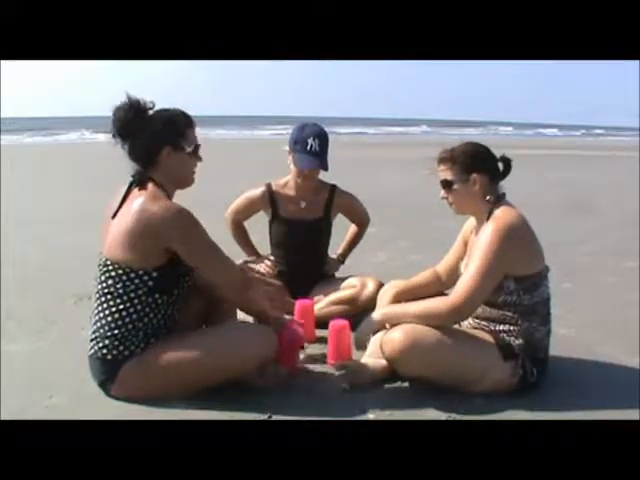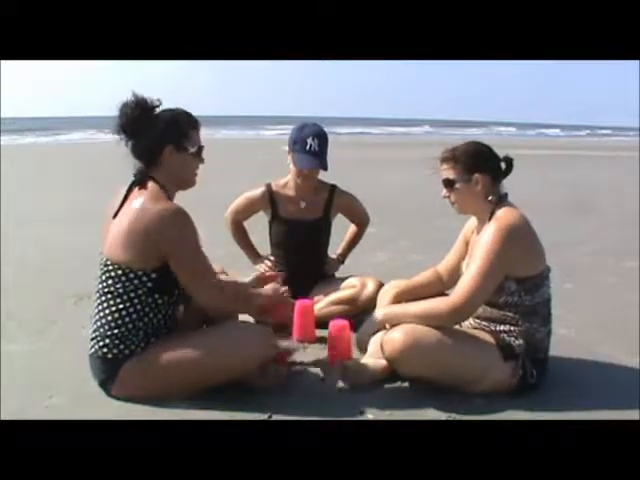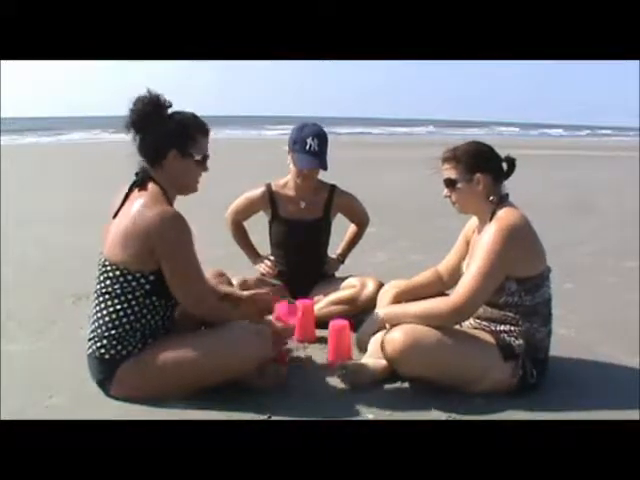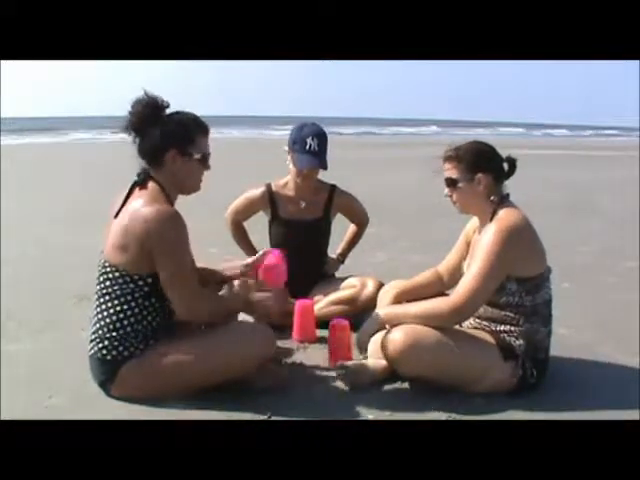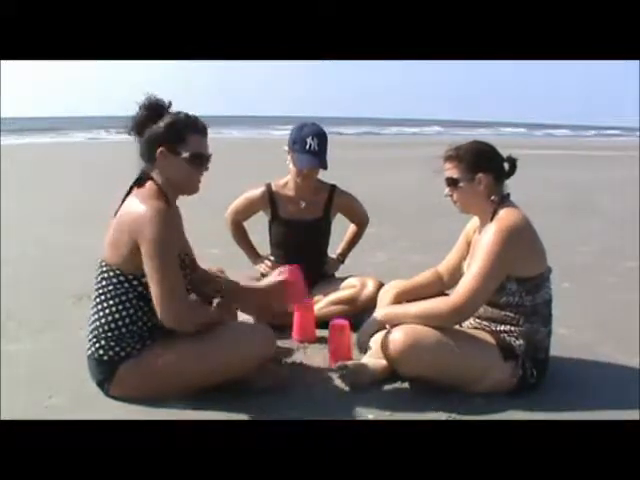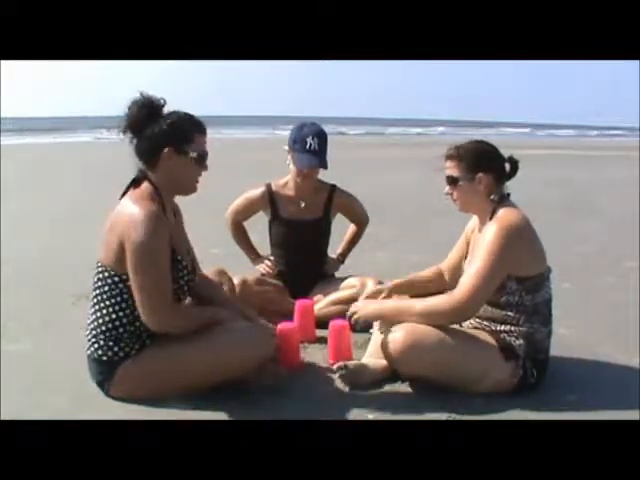
dt=0.2s
person 1, frame 1
left shoulder: (134, 197)
right shoulder: (168, 215)
right elbow: (236, 284)
right wrist: (274, 318)
left hip: (120, 351)
right hip: (128, 367)
left knee: (215, 284)
right knee: (262, 341)
person 1, frame 2
left shoulder: (135, 197)
right shoulder: (166, 215)
left elbow: (193, 281)
right elbow: (213, 299)
left wrist: (244, 289)
right wrist: (262, 299)
left hip: (122, 350)
right hip: (128, 367)
left knee: (219, 280)
right knee: (262, 341)
person 1, frame 3
left shoulder: (137, 198)
right shoulder: (164, 219)
left elbow: (189, 286)
right elbow: (199, 305)
left wrist: (239, 297)
right wrist: (252, 319)
left hip: (122, 350)
right hip: (126, 367)
left knee: (218, 280)
right knee: (259, 342)
person 1, frame 4
left shoulder: (140, 198)
right shoulder: (161, 217)
left elbow: (182, 281)
right elbow: (191, 308)
left wrist: (239, 270)
right wrist: (246, 302)
left hip: (124, 349)
right hip: (128, 367)
left knee: (222, 285)
right knee: (261, 341)
person 1, frame 5
left shoulder: (149, 202)
right shoulder: (154, 214)
left elbow: (194, 277)
right elbow: (174, 314)
left wrist: (253, 291)
right wrist: (221, 315)
left hip: (130, 347)
right hip: (126, 367)
left knee: (225, 290)
right knee: (260, 341)
person 1, frame 6
left shoulder: (166, 209)
right shoulder: (145, 217)
left elbow: (196, 281)
right elbow: (159, 318)
left wrist: (250, 319)
right wrist: (220, 315)
left hip: (137, 345)
right hip: (124, 366)
left knee: (219, 278)
right knee: (258, 343)
left ankle: (220, 365)
person 2, frame 1
left shoulder: (501, 227)
right shoulder: (479, 221)
left elbow: (457, 309)
right elbow: (441, 275)
left wrist: (384, 314)
right wrist: (395, 295)
left hip: (512, 357)
right hip: (483, 328)
left knee: (399, 341)
right knee: (391, 291)
left ankle: (381, 363)
right ankle: (375, 362)
person 2, frame 2
left shoulder: (503, 227)
right shoulder: (480, 221)
left elbow: (457, 309)
right elbow: (443, 275)
left wrist: (385, 315)
right wrist: (395, 295)
left hip: (512, 357)
right hip: (483, 328)
left knee: (399, 341)
right knee: (392, 290)
left ankle: (383, 362)
right ankle: (376, 362)
person 2, frame 3
left shoulder: (503, 228)
right shoulder: (480, 222)
left elbow: (457, 309)
right elbow: (443, 275)
left wrist: (385, 314)
right wrist: (395, 295)
left hip: (512, 358)
right hip: (484, 329)
left knee: (400, 341)
right knee: (392, 290)
left ankle: (382, 362)
right ankle: (376, 362)
person 2, frame 4
left shoulder: (504, 228)
right shoulder: (481, 222)
left elbow: (457, 309)
right elbow: (443, 275)
left wrist: (384, 314)
right wrist: (395, 295)
left hip: (513, 358)
right hip: (484, 329)
left knee: (401, 341)
right knee: (392, 290)
left ankle: (382, 362)
right ankle: (376, 362)
person 2, frame 5
left shoulder: (504, 228)
right shoulder: (481, 222)
left elbow: (457, 309)
right elbow: (443, 275)
left wrist: (384, 315)
right wrist: (395, 295)
left hip: (513, 358)
right hip: (485, 331)
left knee: (401, 341)
right knee: (392, 290)
left ankle: (383, 362)
right ankle: (376, 362)
person 2, frame 6
left shoulder: (503, 228)
right shoulder: (481, 221)
left elbow: (459, 308)
right elbow: (445, 274)
left wrist: (383, 309)
right wrist: (392, 288)
left hip: (513, 356)
right hip: (484, 329)
left knee: (401, 341)
right knee: (396, 295)
left ankle: (384, 363)
right ankle: (375, 362)
person 3, frame 1
left shoulder: (336, 198)
right shoulder: (267, 195)
left elbow: (362, 221)
right elbow: (233, 217)
left wrist: (340, 258)
right wrist: (255, 258)
left hip: (319, 285)
left knee: (373, 289)
right ankle: (330, 312)
person 3, frame 2
left shoulder: (336, 198)
right shoulder: (267, 196)
left elbow: (362, 221)
right elbow: (232, 218)
left wrist: (340, 257)
right wrist: (256, 259)
left hip: (320, 285)
left knee: (373, 289)
right ankle: (331, 311)
person 3, frame 3
left shoulder: (335, 198)
right shoulder: (267, 196)
left elbow: (362, 221)
right elbow: (233, 218)
left wrist: (339, 257)
right wrist: (256, 258)
left hip: (319, 285)
right hip: (279, 286)
left knee: (372, 289)
right knee: (239, 288)
right ankle: (331, 311)
person 3, frame 4
left shoulder: (335, 198)
right shoulder: (267, 195)
left elbow: (361, 221)
right elbow: (232, 218)
left wrist: (340, 257)
left hip: (319, 285)
left knee: (372, 289)
left ankle: (291, 317)
right ankle: (331, 312)
person 3, frame 5
left shoulder: (335, 198)
right shoulder: (267, 195)
left elbow: (361, 221)
right elbow: (233, 218)
left wrist: (340, 257)
right wrist: (256, 258)
left hip: (319, 285)
left knee: (372, 289)
left ankle: (290, 317)
right ankle: (331, 311)
person 3, frame 6
left shoulder: (335, 198)
right shoulder: (267, 195)
left elbow: (361, 221)
right elbow: (233, 218)
left wrist: (340, 257)
right wrist: (255, 258)
left hip: (319, 285)
right hip: (279, 286)
left knee: (371, 289)
right knee: (239, 287)
left ankle: (286, 315)
right ankle: (328, 311)
